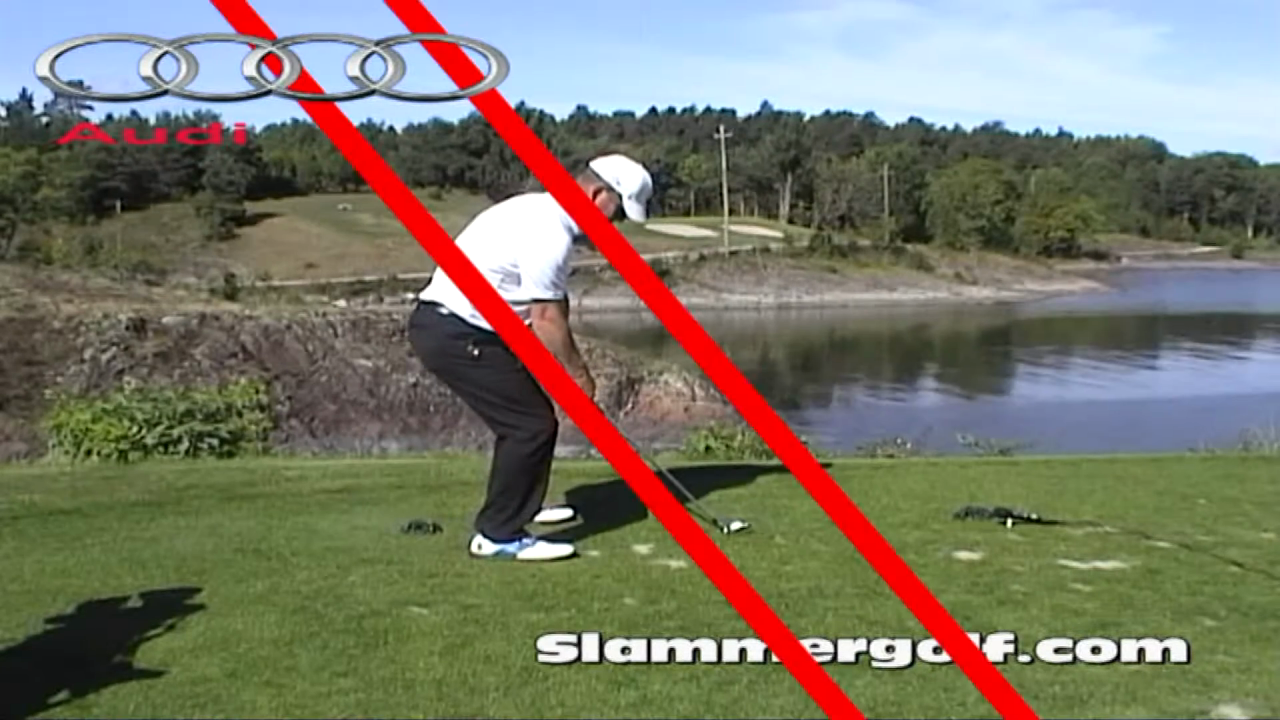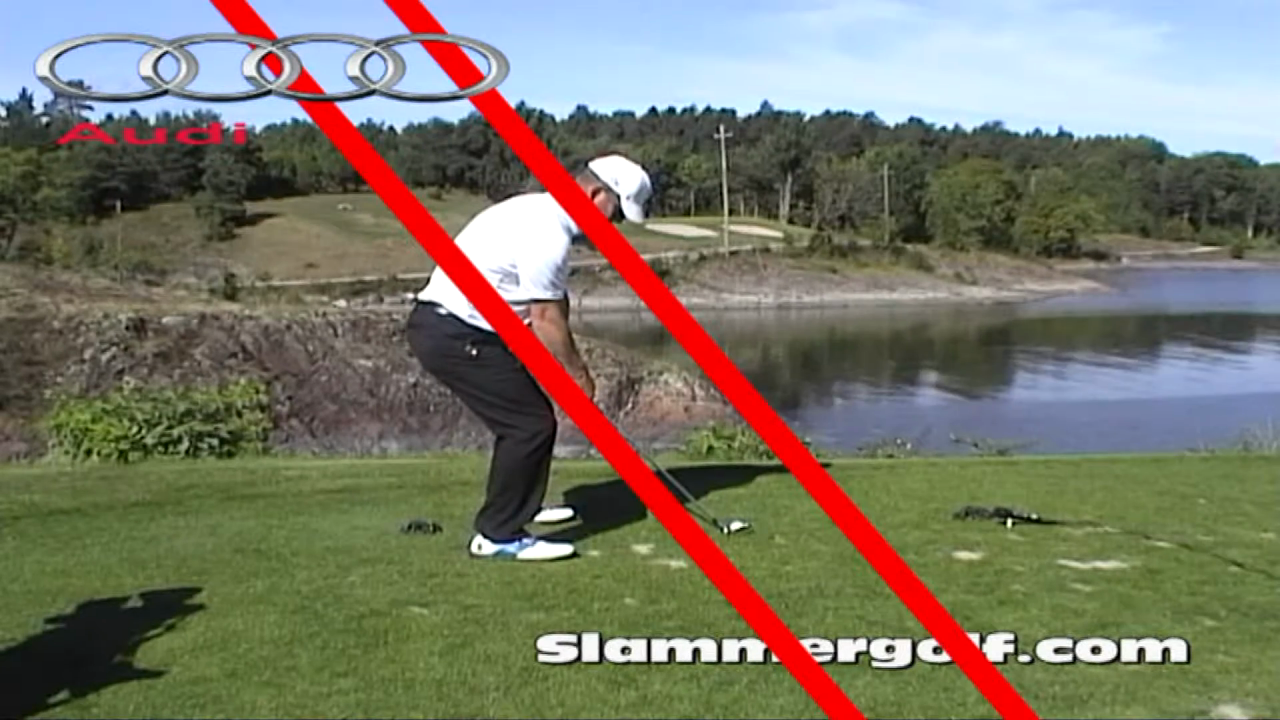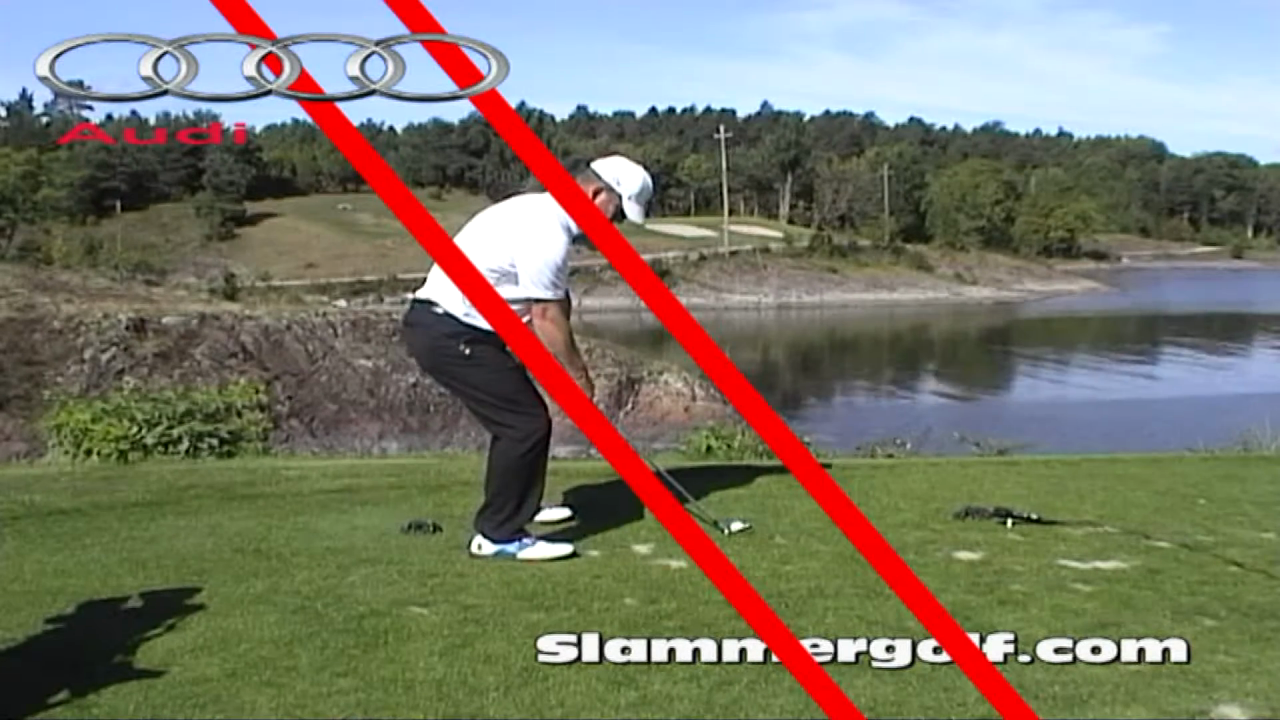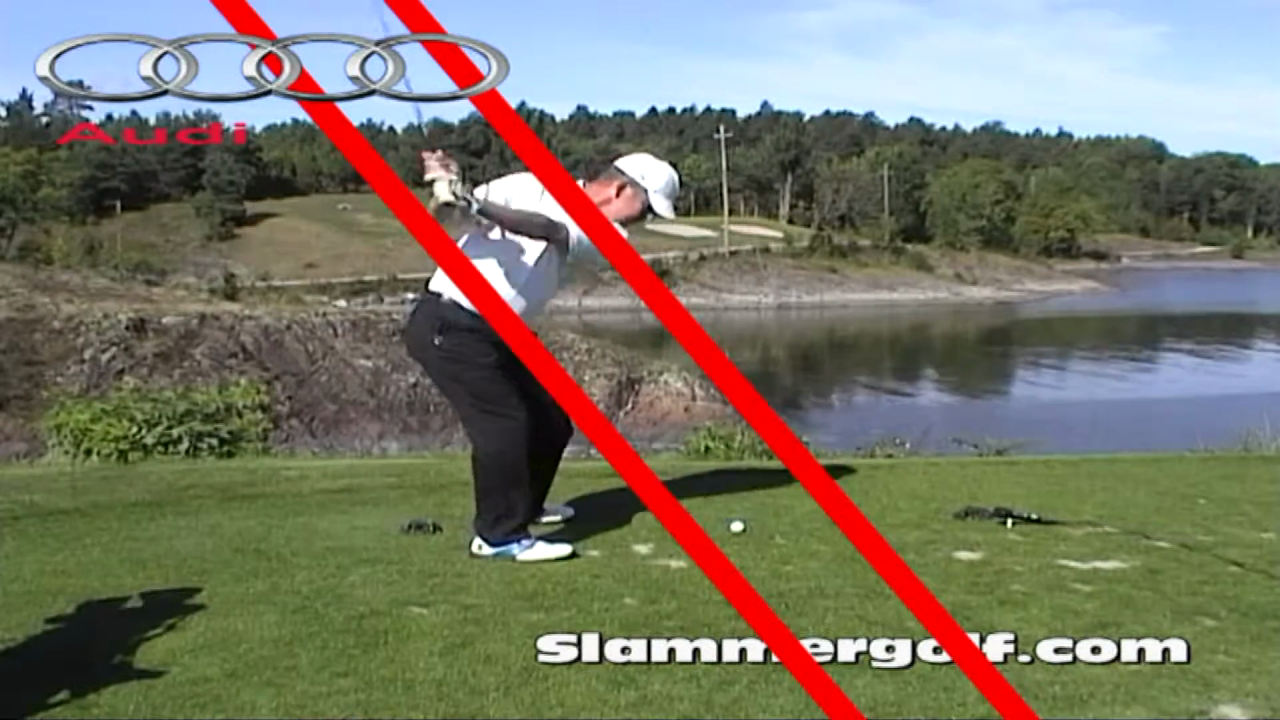
dt=0.5s
person 1, frame 1
left shoulder: (544, 211)
right shoulder: (548, 232)
left elbow: (552, 305)
right elbow: (545, 317)
left wrist: (569, 364)
right wrist: (577, 371)
left hip: (452, 326)
right hip: (453, 333)
left knee: (526, 416)
right knee: (531, 424)
left ankle: (520, 505)
right ankle: (498, 533)
person 1, frame 2
left shoulder: (544, 214)
right shoulder: (547, 233)
left elbow: (553, 306)
right elbow: (545, 318)
left wrist: (570, 366)
right wrist: (577, 373)
left hip: (453, 326)
right hip: (452, 334)
left knee: (526, 415)
right knee: (531, 424)
left ankle: (520, 505)
right ankle: (497, 534)
person 1, frame 3
left shoulder: (547, 215)
right shoulder: (546, 232)
left elbow: (556, 305)
right elbow: (547, 319)
left wrist: (570, 367)
right wrist: (578, 375)
left hip: (453, 327)
right hip: (447, 332)
left knee: (521, 415)
right knee: (525, 423)
left ankle: (518, 505)
right ankle: (498, 534)
person 1, frame 4
right shoulder: (530, 186)
left elbow: (543, 228)
right elbow: (441, 210)
left wrist: (477, 205)
right wrist: (442, 178)
left hip: (500, 335)
right hip: (448, 323)
left knee: (551, 418)
right knee: (503, 427)
left ankle: (521, 509)
right ankle: (498, 535)
